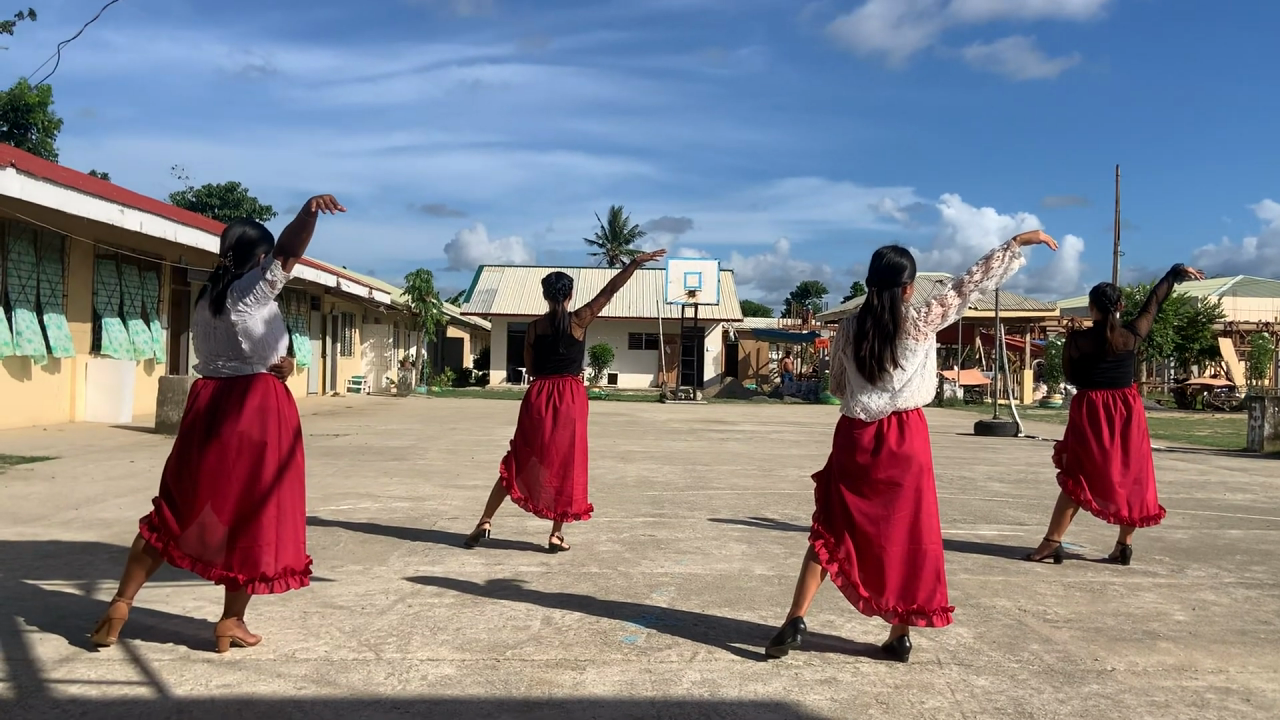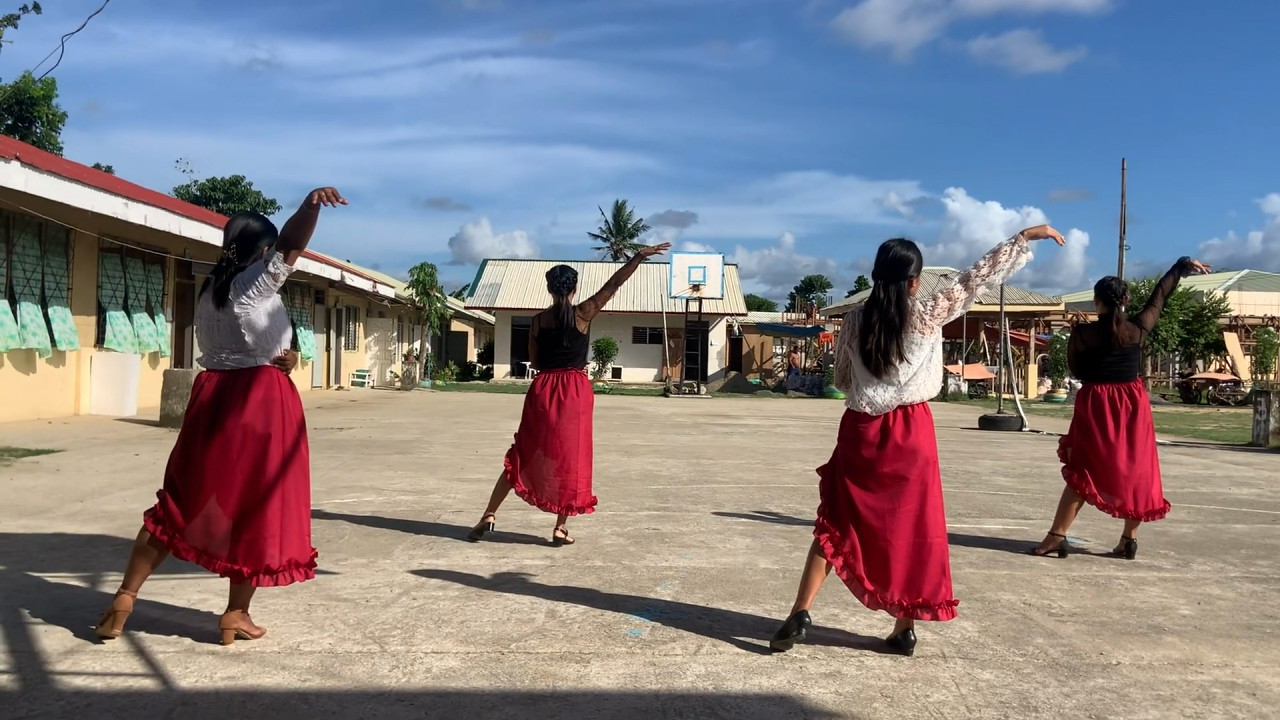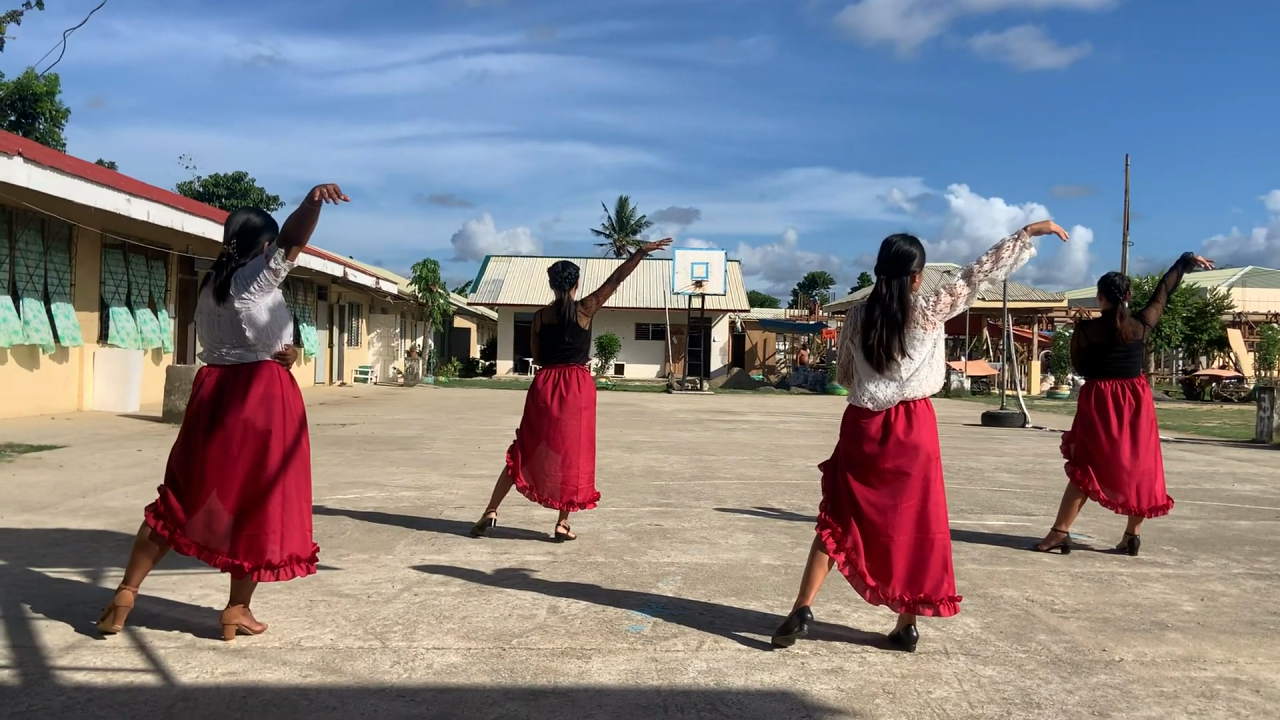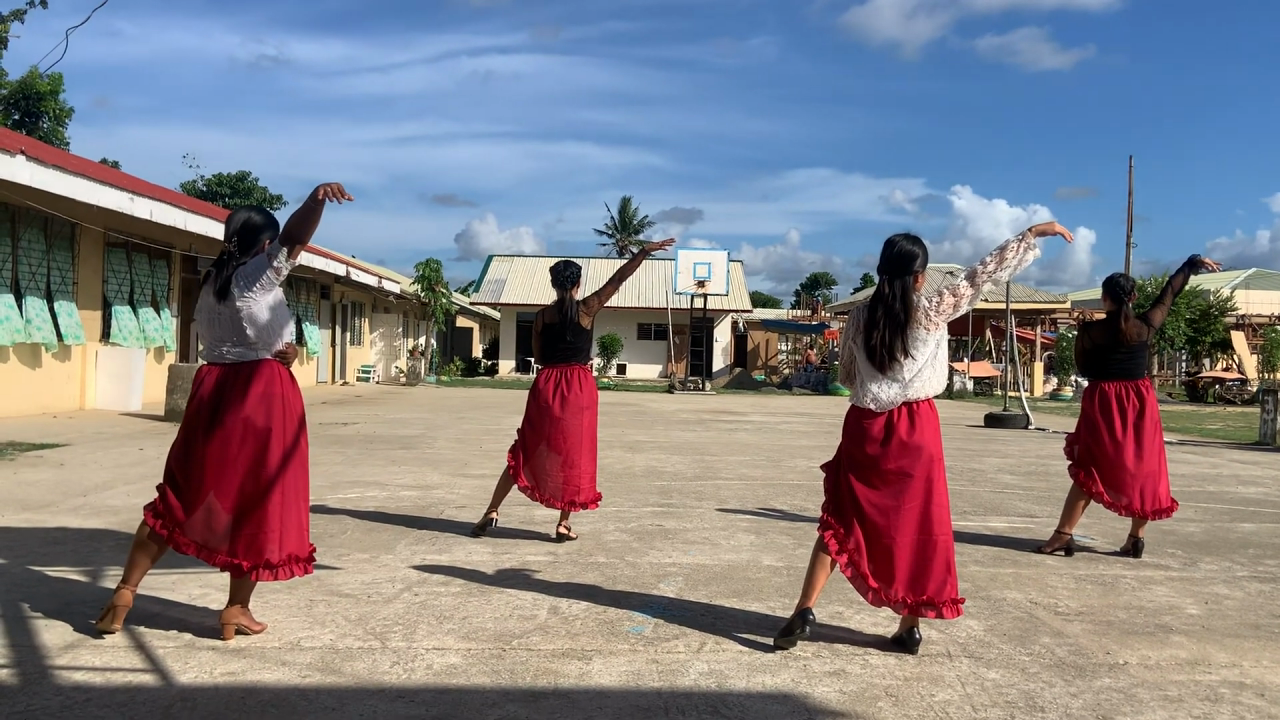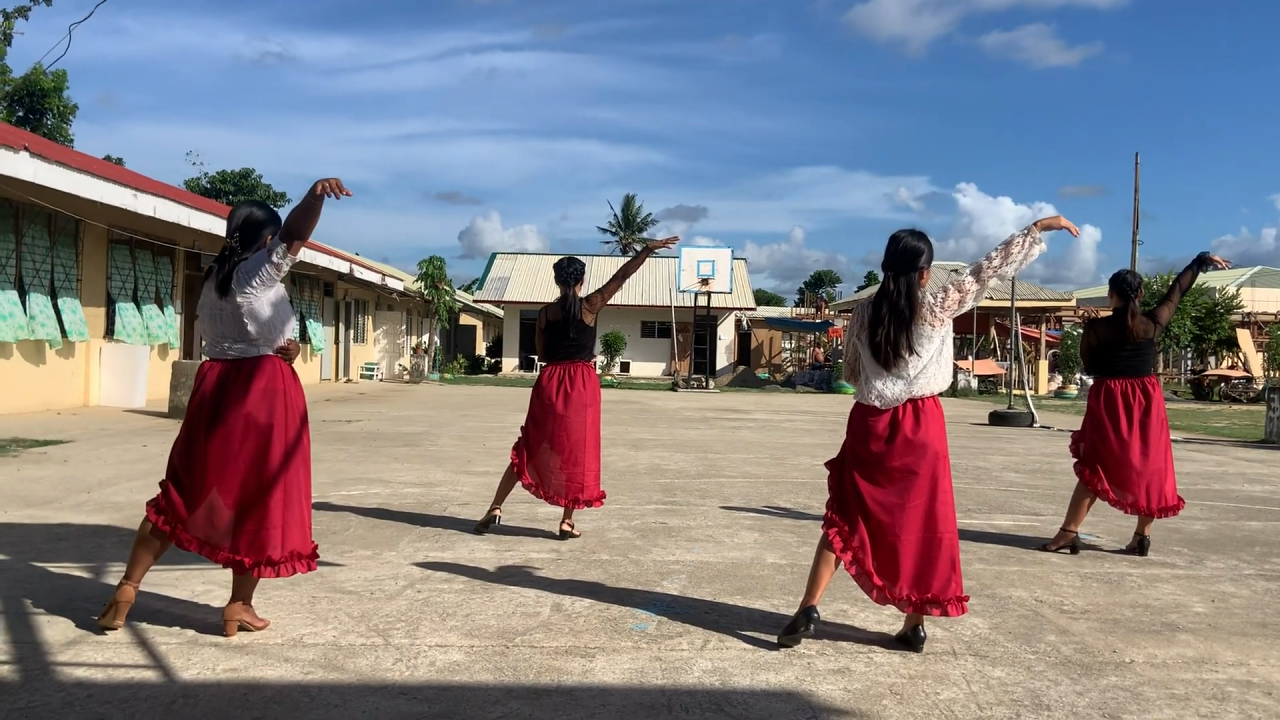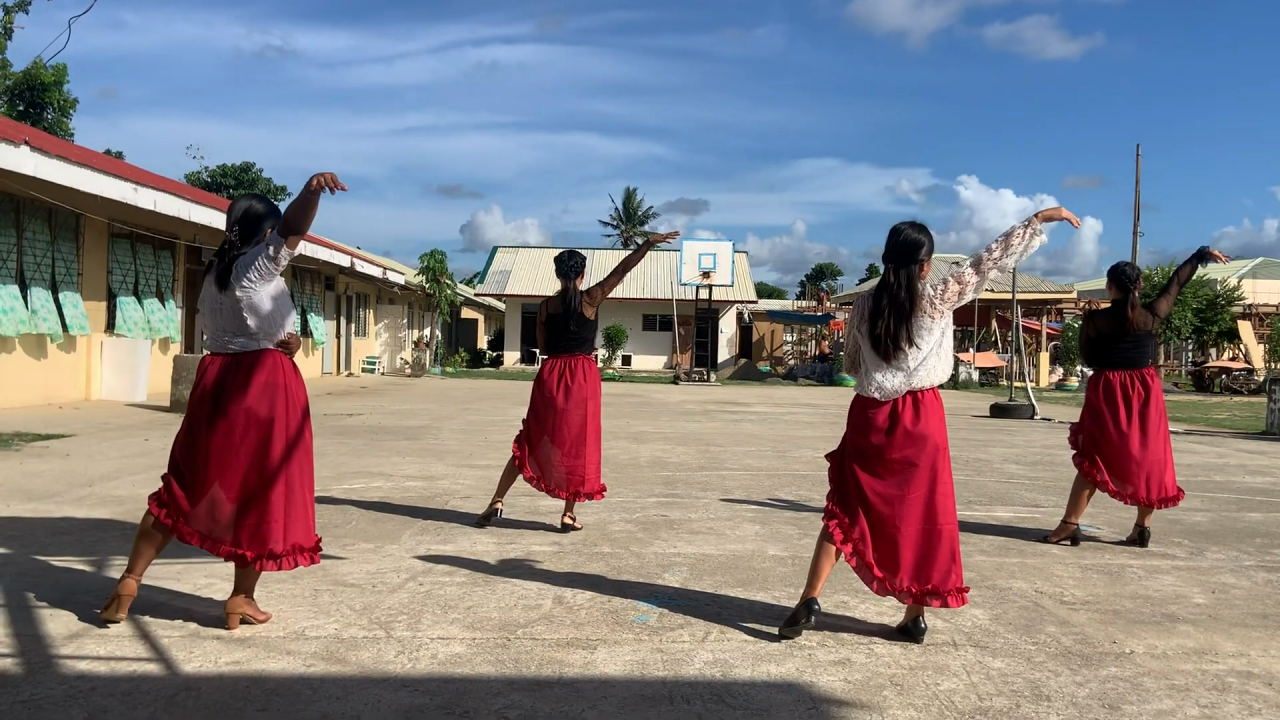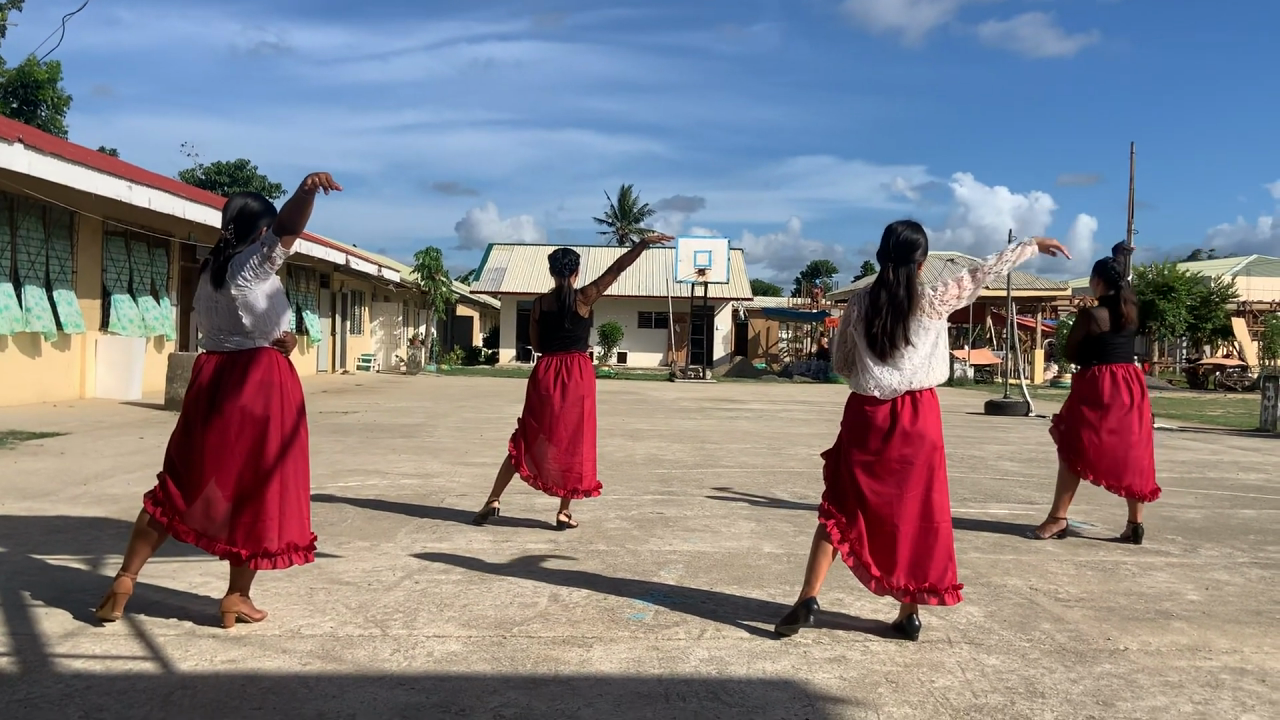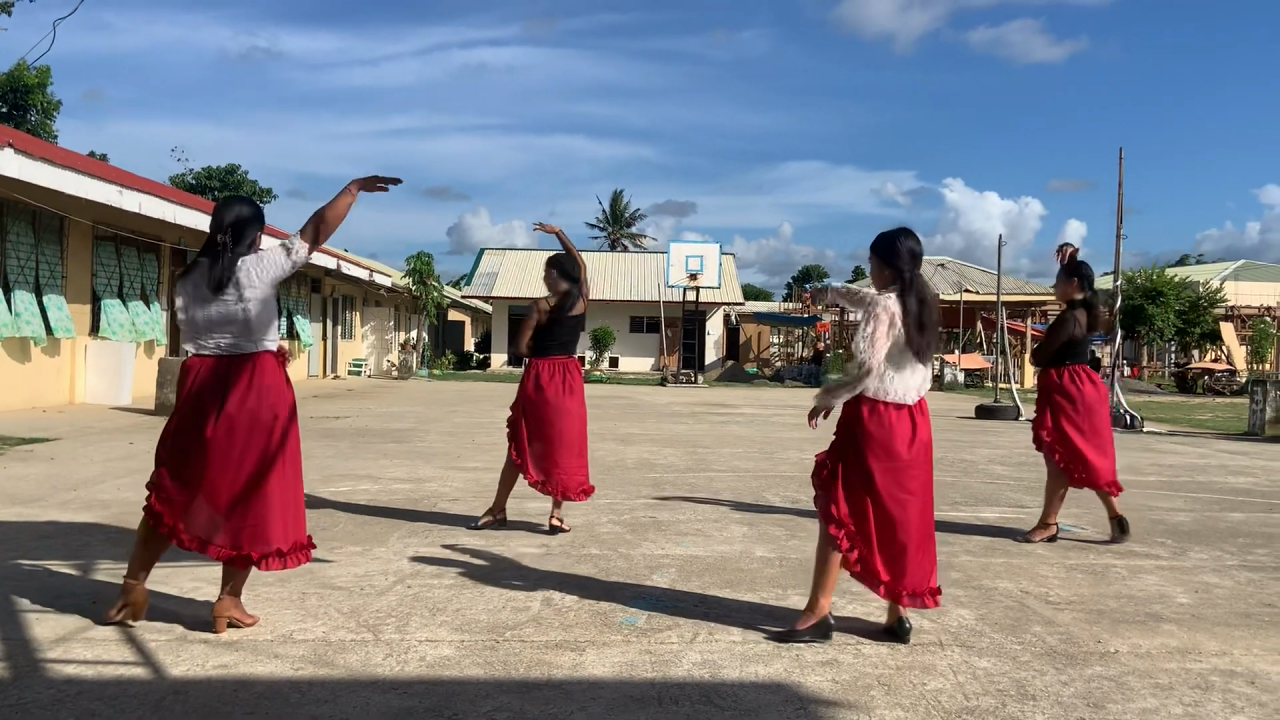
dt=0.3s
person 1, frame 1
left shoulder: (208, 298)
right shoulder: (252, 290)
right elbow: (289, 253)
left wrist: (276, 364)
right wrist: (309, 211)
left hip: (211, 407)
right hip: (255, 411)
left knee: (178, 510)
right knee: (252, 515)
left ankle: (120, 604)
right ankle: (231, 621)
person 1, frame 2
left shoulder: (211, 290)
right shoulder: (256, 283)
right elbow: (291, 246)
left wrist: (279, 356)
right wrist: (311, 204)
left hip: (214, 398)
right hip: (259, 402)
left knee: (182, 502)
right knee: (256, 508)
left ankle: (125, 596)
right ankle: (236, 614)
person 1, frame 3
left shoulder: (211, 285)
right shoulder: (257, 277)
right elbow: (293, 241)
left wrist: (280, 352)
right wrist: (313, 200)
left hip: (215, 394)
right hip: (260, 398)
left knee: (183, 497)
right knee: (257, 503)
left ankle: (126, 592)
right ankle: (237, 609)
person 1, frame 4
left shoulder: (211, 284)
right shoulder: (257, 276)
right elbow: (295, 240)
left wrist: (279, 350)
right wrist: (317, 199)
left hip: (213, 392)
right hip: (259, 396)
left knee: (181, 496)
right knee: (256, 502)
left ankle: (124, 591)
right ankle: (237, 609)
person 1, frame 5
left shoulder: (214, 279)
right shoulder: (259, 272)
right elbow: (295, 236)
left wrist: (281, 346)
right wrist: (315, 194)
left hip: (217, 388)
right hip: (262, 393)
left knee: (185, 493)
right knee: (259, 499)
left ankle: (127, 588)
right ankle: (239, 606)
person 1, frame 6
left shoulder: (215, 273)
right shoulder: (258, 265)
right elbow: (293, 230)
left wrist: (282, 339)
right wrist: (312, 190)
left hip: (218, 383)
right hip: (264, 388)
left knee: (184, 487)
right knee: (261, 494)
left ankle: (129, 582)
right ankle: (241, 599)
person 1, frame 7
left shoulder: (211, 271)
right shoulder: (253, 264)
right elbow: (288, 229)
left wrist: (277, 337)
right wrist: (306, 190)
left hip: (214, 380)
right hip: (259, 386)
left knee: (181, 486)
right knee: (256, 492)
left ankle: (124, 580)
right ankle: (237, 597)
person 1, frame 8
left shoulder: (189, 277)
right shoulder: (263, 265)
left elbow: (189, 335)
right elbow: (319, 228)
right wrist: (356, 186)
left hip: (201, 384)
right hip: (256, 389)
left knee: (173, 490)
right knee: (252, 496)
left ankle: (133, 587)
right ankle: (229, 601)
person 2, frame 1
left shoulder: (849, 327)
right shoulder: (919, 321)
left elbow: (836, 386)
right elbow: (972, 283)
right wrist: (1019, 241)
left hip: (856, 436)
right hip: (904, 437)
left knee: (832, 531)
right knee: (905, 535)
left ankle: (795, 622)
right ankle: (899, 635)
person 2, frame 2
left shoulder: (855, 320)
right shoulder: (926, 315)
left elbow: (841, 379)
right elbow: (977, 277)
right wrist: (1026, 236)
left hip: (861, 429)
right hip: (909, 431)
left knee: (837, 524)
right knee: (910, 528)
left ankle: (800, 615)
right ankle: (904, 629)
person 2, frame 3
left shoulder: (857, 316)
right shoulder: (928, 310)
left elbow: (844, 375)
right elbow: (980, 273)
right wrist: (1029, 232)
left hip: (863, 425)
right hip: (912, 426)
left knee: (839, 520)
right knee: (912, 524)
left ankle: (802, 611)
right ankle: (906, 624)
person 2, frame 4
left shoulder: (860, 316)
right shoulder: (931, 311)
left elbow: (846, 375)
right elbow: (985, 273)
right wrist: (1033, 233)
left hip: (865, 425)
right hip: (914, 427)
left knee: (841, 521)
right knee: (915, 526)
left ankle: (804, 611)
right ankle: (908, 626)
person 2, frame 5
left shoulder: (864, 312)
right shoulder: (937, 307)
left elbow: (850, 372)
right elbow: (990, 268)
right wrist: (1039, 227)
left hip: (870, 423)
right hip: (920, 424)
left knee: (845, 519)
right knee: (920, 524)
left ankle: (809, 609)
right ankle: (914, 625)
person 2, frame 6
left shoulder: (864, 305)
right shoulder: (937, 298)
left elbow: (850, 364)
right elbow: (992, 259)
right wrist: (1040, 218)
left hip: (870, 415)
right hip: (920, 416)
left knee: (844, 511)
right knee: (921, 515)
left ankle: (809, 601)
right ankle: (914, 615)
person 2, frame 7
left shoulder: (859, 303)
right shoulder: (935, 299)
left elbow: (841, 364)
right elbow: (987, 270)
right wrist: (1035, 244)
left hip: (867, 413)
right hip: (917, 413)
left knee: (841, 508)
right knee: (916, 512)
left ankle: (808, 598)
right ankle: (909, 611)
person 2, frame 8
left shoulder: (881, 307)
right shoulder: (914, 303)
left elbow: (867, 364)
left wrist: (828, 397)
right wrist: (835, 292)
left hip: (873, 417)
right hip: (911, 420)
left knee: (840, 511)
right knee: (898, 516)
left ankle: (818, 610)
right ankle: (897, 614)
person 3, frame 1
left shoulder: (534, 327)
right shoulder: (579, 320)
left elbow: (530, 368)
right elbow: (610, 290)
right wrist: (636, 263)
left hip: (539, 396)
right hip: (570, 397)
left knee: (520, 462)
right knee: (565, 465)
left ankle: (485, 522)
right ankle: (556, 534)
person 3, frame 2
left shoulder: (538, 320)
right shoulder: (583, 314)
left elbow: (534, 362)
right elbow: (614, 284)
right wrist: (640, 256)
left hip: (543, 389)
right hip: (574, 391)
left knee: (524, 455)
right knee: (570, 458)
left ankle: (489, 515)
right ankle: (560, 528)
person 3, frame 3
left shoulder: (540, 316)
right shoulder: (585, 309)
left elbow: (537, 358)
right elbow: (615, 280)
right wrist: (642, 252)
left hip: (545, 385)
right hip: (577, 387)
left knee: (526, 452)
right knee: (572, 454)
left ankle: (491, 512)
right ankle: (562, 524)
person 3, frame 4
left shoulder: (542, 316)
right shoulder: (586, 309)
left elbow: (538, 357)
right elbow: (618, 279)
right wrist: (644, 252)
left hip: (546, 385)
right hip: (579, 386)
left knee: (527, 451)
right knee: (573, 454)
left ankle: (492, 511)
right ankle: (563, 524)
person 3, frame 5
left shoulder: (545, 313)
right shoulder: (590, 306)
left elbow: (541, 354)
right elbow: (621, 276)
right wrist: (648, 249)
left hip: (550, 382)
right hip: (581, 384)
left knee: (530, 449)
right knee: (577, 451)
left ankle: (495, 508)
right ankle: (567, 522)
person 3, frame 6
left shoulder: (546, 306)
right shoulder: (590, 299)
left elbow: (542, 347)
right elbow: (622, 270)
right wrist: (648, 243)
left hip: (551, 375)
right hip: (582, 376)
left knee: (531, 442)
right knee: (578, 444)
left ankle: (497, 502)
right ankle: (568, 514)
person 3, frame 7
left shoulder: (539, 303)
right shoulder: (584, 298)
left elbow: (535, 344)
right elbow: (616, 269)
right wrist: (643, 243)
left hip: (545, 373)
right hip: (577, 374)
left knee: (527, 441)
right knee: (573, 442)
left ankle: (493, 500)
right ankle: (564, 511)
person 3, frame 8
left shoulder: (541, 306)
right shoulder: (581, 300)
left elbow: (521, 348)
right elbow: (579, 262)
right wrist: (560, 234)
left hip: (540, 376)
right hip: (570, 376)
left knee: (521, 445)
right knee: (565, 446)
left ankle: (498, 509)
right ankle: (556, 515)
person 4, frame 1
left shoulder: (1077, 340)
right shoulder: (1132, 334)
left elbow: (1071, 376)
right elbow: (1153, 303)
right wrist: (1177, 272)
left hip: (1090, 412)
right hip: (1126, 411)
left knee: (1078, 478)
right knee: (1130, 477)
left ankle: (1053, 541)
right ankle: (1124, 545)
person 4, frame 2
left shoulder: (1083, 334)
right shoulder: (1138, 328)
left elbow: (1076, 370)
right elbow: (1159, 296)
right wrist: (1183, 265)
left hip: (1096, 406)
right hip: (1132, 406)
left knee: (1082, 472)
right knee: (1135, 471)
left ankle: (1058, 536)
right ankle: (1129, 539)
person 4, frame 3
left shoulder: (1086, 330)
right shoulder: (1142, 324)
left elbow: (1079, 367)
right elbow: (1163, 292)
right wrist: (1186, 261)
left hip: (1099, 402)
right hip: (1135, 402)
left knee: (1086, 469)
right knee: (1139, 468)
left ankle: (1060, 532)
right ankle: (1132, 535)
person 4, frame 4
left shoulder: (1090, 331)
right shoulder: (1146, 326)
left elbow: (1083, 369)
right elbow: (1168, 294)
right wrist: (1193, 263)
left hip: (1103, 404)
right hip: (1140, 403)
left knee: (1088, 471)
right knee: (1142, 469)
left ankle: (1064, 534)
right ankle: (1136, 537)
person 4, frame 5
left shoulder: (1096, 328)
right shoulder: (1153, 323)
left elbow: (1089, 366)
right elbow: (1177, 291)
right wrist: (1203, 260)
left hip: (1109, 401)
right hip: (1146, 400)
left knee: (1094, 469)
right knee: (1148, 467)
left ankle: (1069, 532)
right ankle: (1142, 536)
person 4, frame 6
left shoulder: (1095, 319)
right shoulder: (1151, 315)
left elbow: (1087, 356)
right elbow: (1174, 285)
right wrist: (1202, 256)
left hip: (1107, 392)
right hip: (1143, 391)
left knee: (1091, 459)
right knee: (1147, 458)
left ankle: (1070, 524)
right ankle: (1142, 527)
person 4, frame 7
left shoulder: (1091, 316)
right shoulder: (1131, 308)
left elbow: (1071, 352)
right elbow: (1122, 275)
right wrist: (1121, 251)
left hip: (1097, 384)
right hip: (1130, 385)
left knee: (1073, 451)
right knee: (1131, 454)
left ankle: (1057, 519)
right ankle: (1135, 523)
person 4, frame 8
left shoulder: (1070, 317)
right shoulder: (1084, 309)
left elbow: (1043, 356)
right elbow: (1075, 269)
left wrist: (1033, 355)
right wrist: (1069, 253)
left hip: (1064, 388)
right hip: (1079, 386)
left knee: (1061, 456)
right knee: (1086, 456)
left ankle: (1049, 523)
right ankle: (1115, 517)
